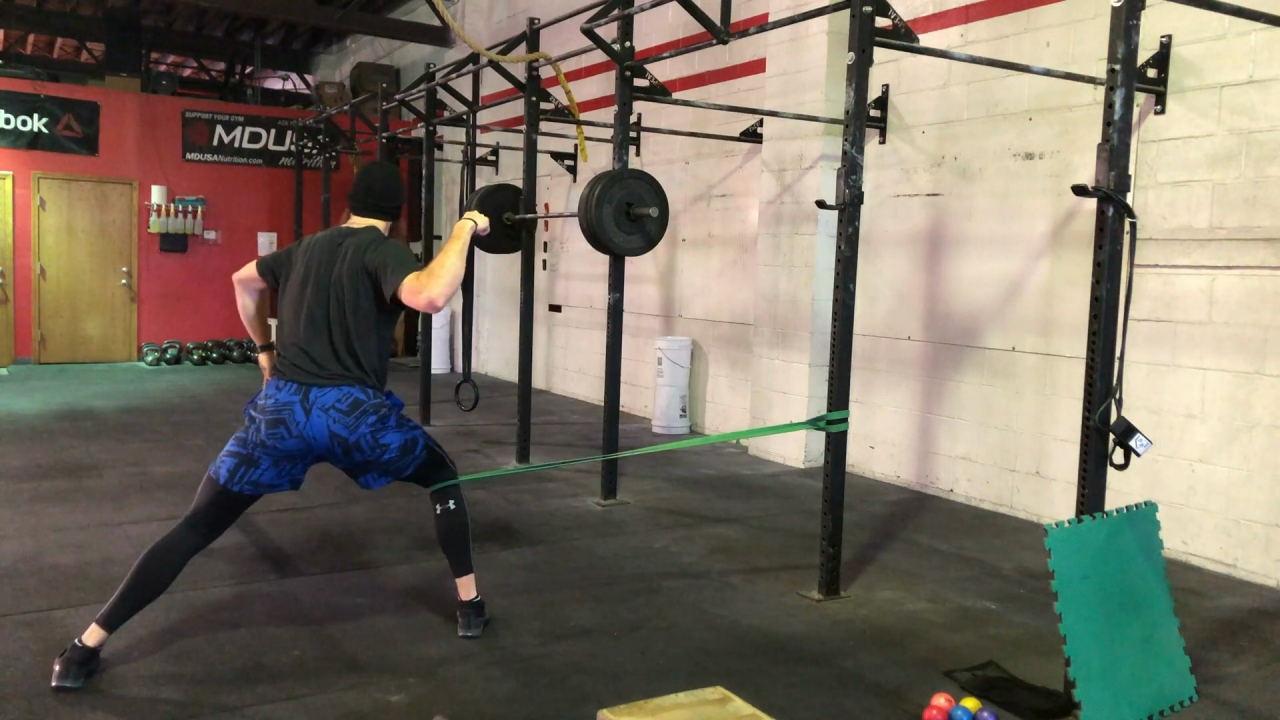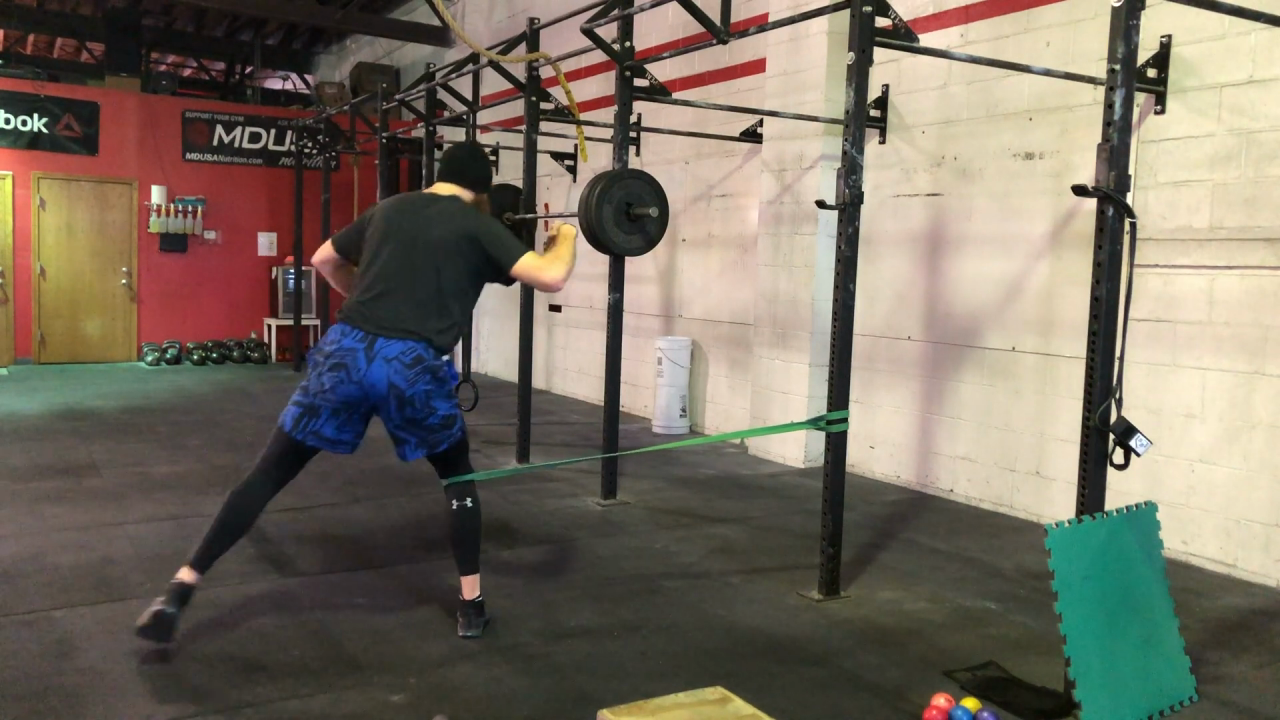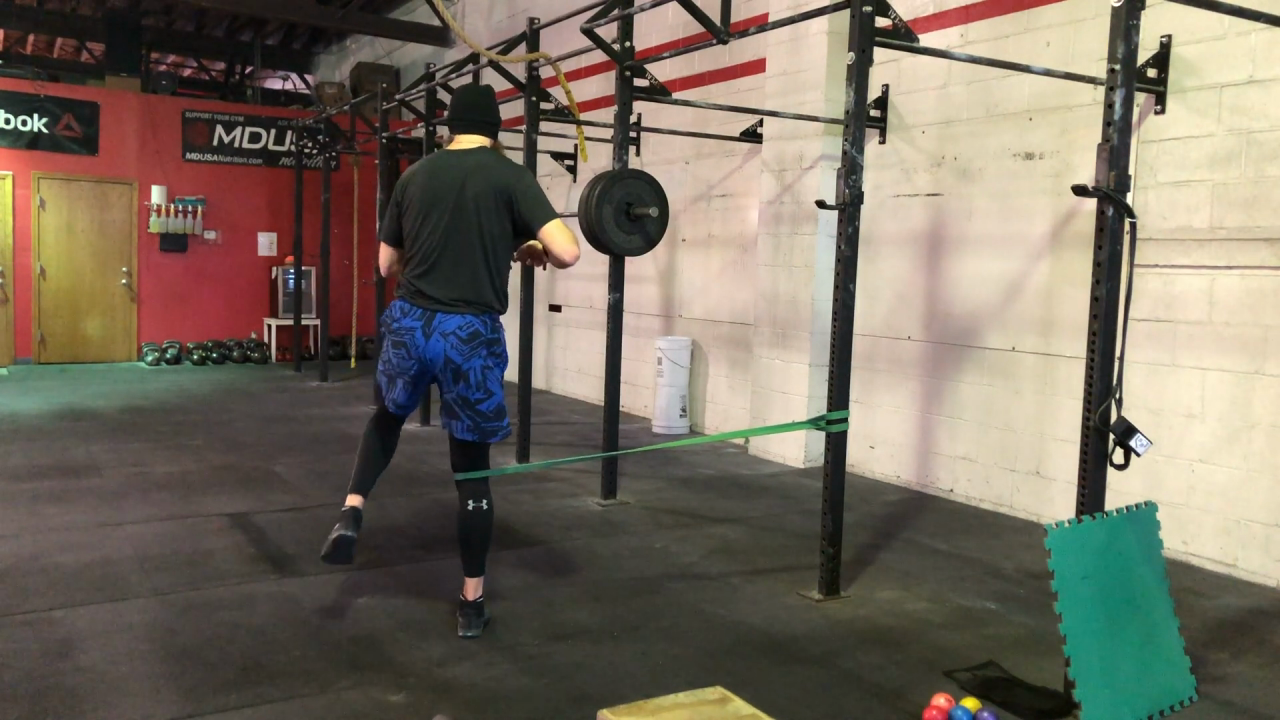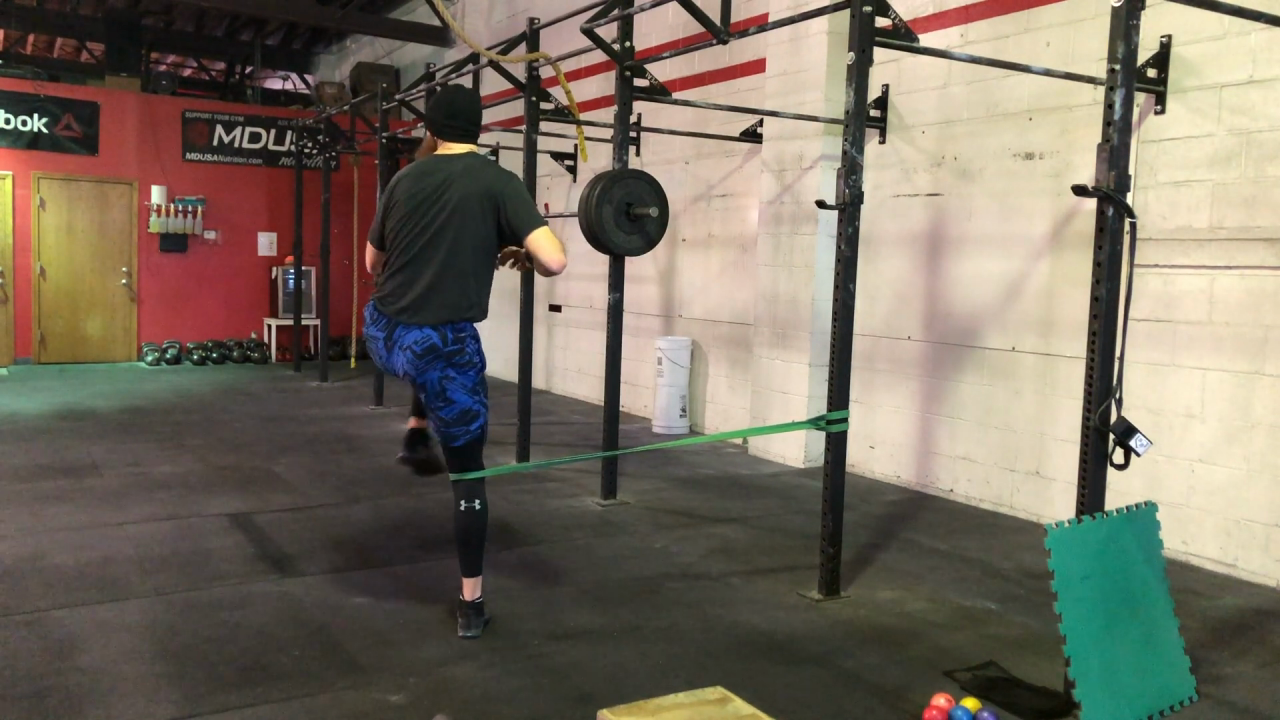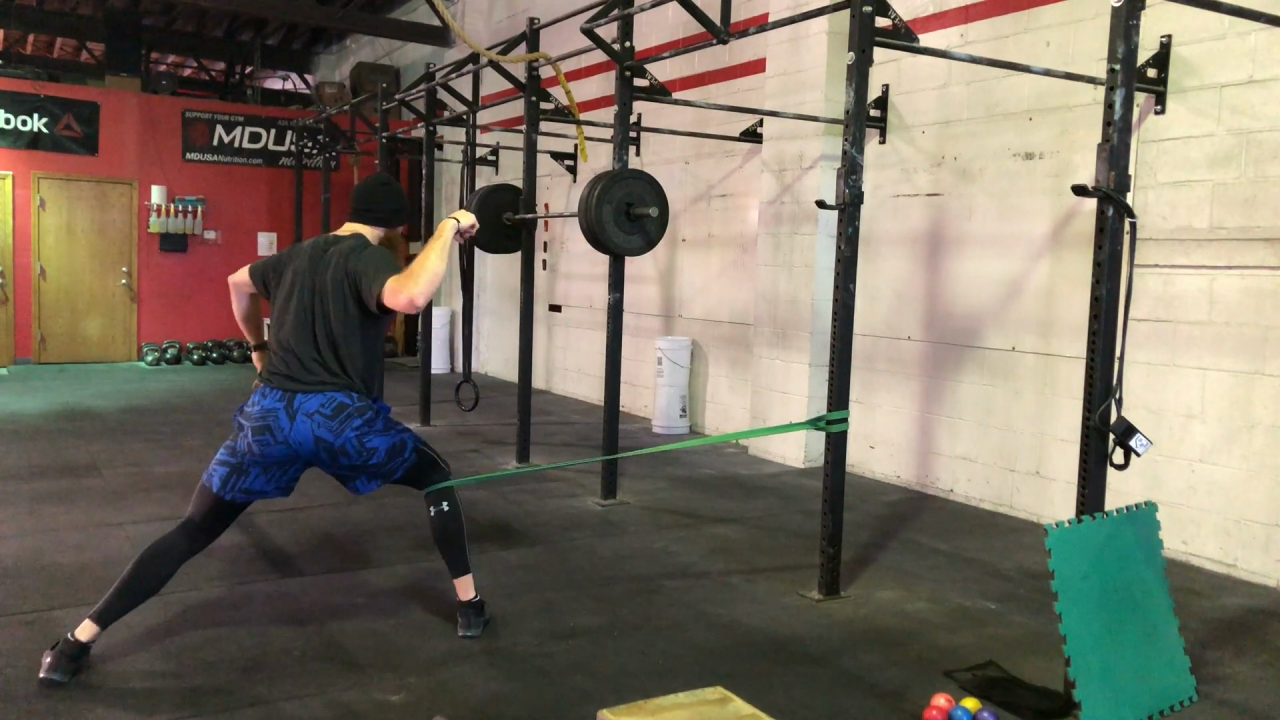
dt=1s
person 1, frame 1
left shoulder: (308, 247)
right shoulder: (384, 252)
left elbow: (244, 280)
right elbow: (430, 296)
left wrist: (265, 349)
right wrist: (462, 231)
left hip: (280, 406)
right hip: (352, 413)
left knee: (195, 528)
right knee: (444, 477)
left ankle: (84, 649)
right ankle: (470, 607)
person 1, frame 2
left shoulder: (388, 210)
right shoulder: (476, 225)
left elbow: (324, 260)
right elbow: (551, 277)
right wrist: (565, 237)
left hip: (344, 350)
right hip: (411, 366)
left knee: (268, 474)
right knee: (458, 475)
left ankle: (180, 589)
right ankle: (471, 607)
person 1, frame 3
left shoulder: (414, 176)
right shoulder: (510, 176)
left elbow: (387, 265)
right elbow: (567, 252)
right wrist: (533, 251)
left hip: (407, 322)
right hip: (470, 334)
left knee: (387, 417)
right knee: (472, 469)
left ankle: (350, 516)
right ankle: (471, 603)
person 1, frame 4
left shoulder: (404, 179)
right shoulder: (498, 183)
left elbow: (373, 263)
right elbow: (554, 261)
right wrist: (521, 256)
left hip: (381, 331)
right hip: (440, 345)
right knee: (467, 474)
left ankle: (417, 436)
right ankle: (471, 605)
person 1, frame 5
left shoulder: (299, 255)
right shoulder: (367, 260)
left elbow: (238, 285)
right elbow: (409, 297)
left wrist: (258, 348)
right wrist: (447, 228)
left hip: (268, 411)
right hip: (337, 417)
left knee: (191, 532)
right knee: (437, 477)
left ankle: (77, 642)
right ankle: (470, 607)
